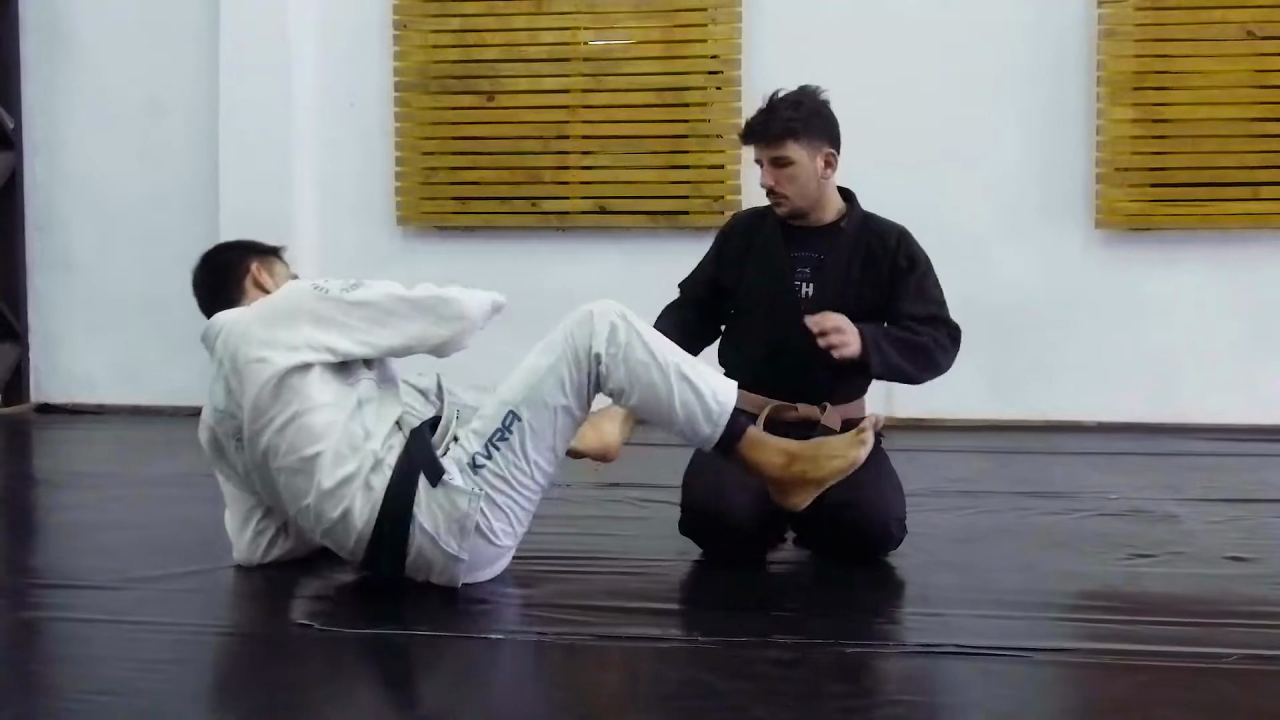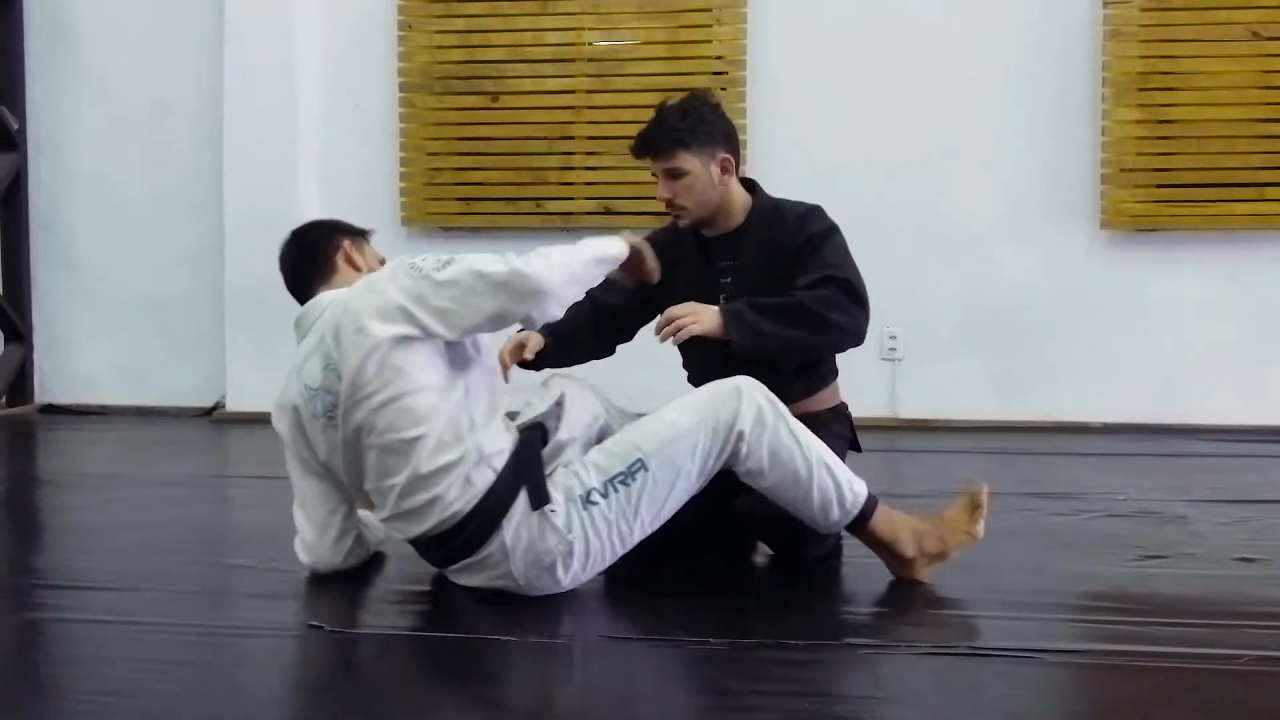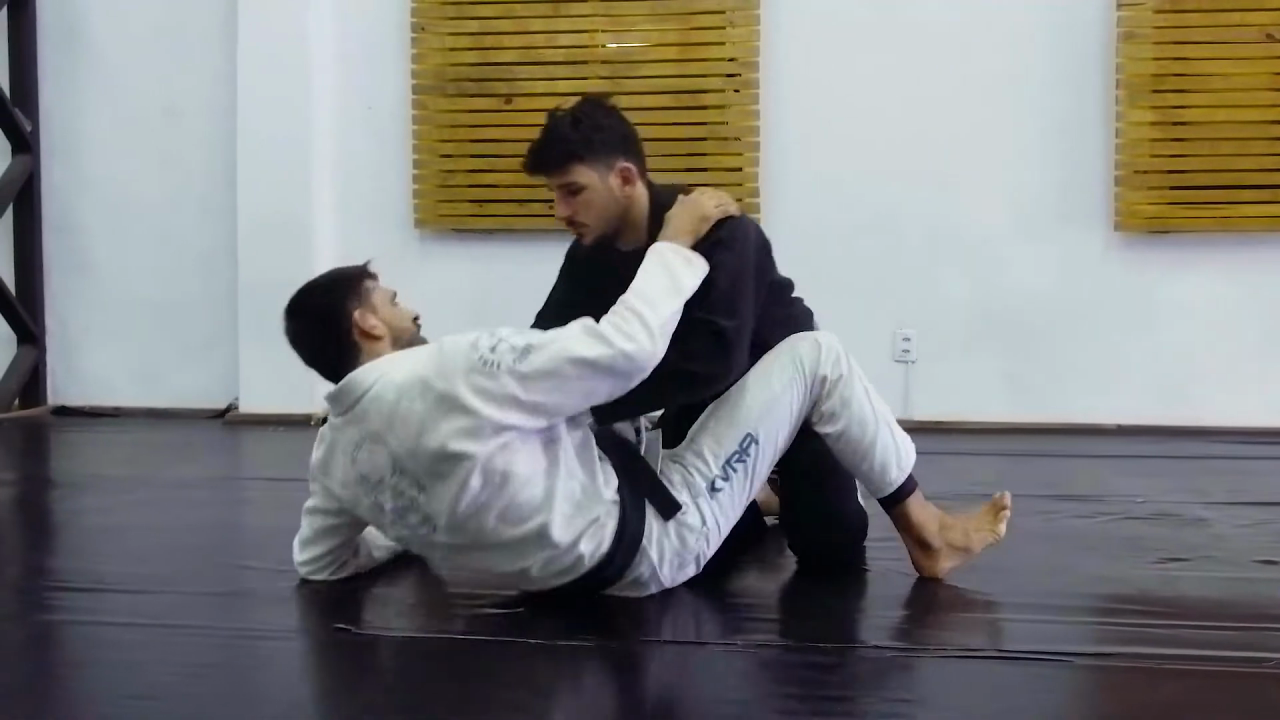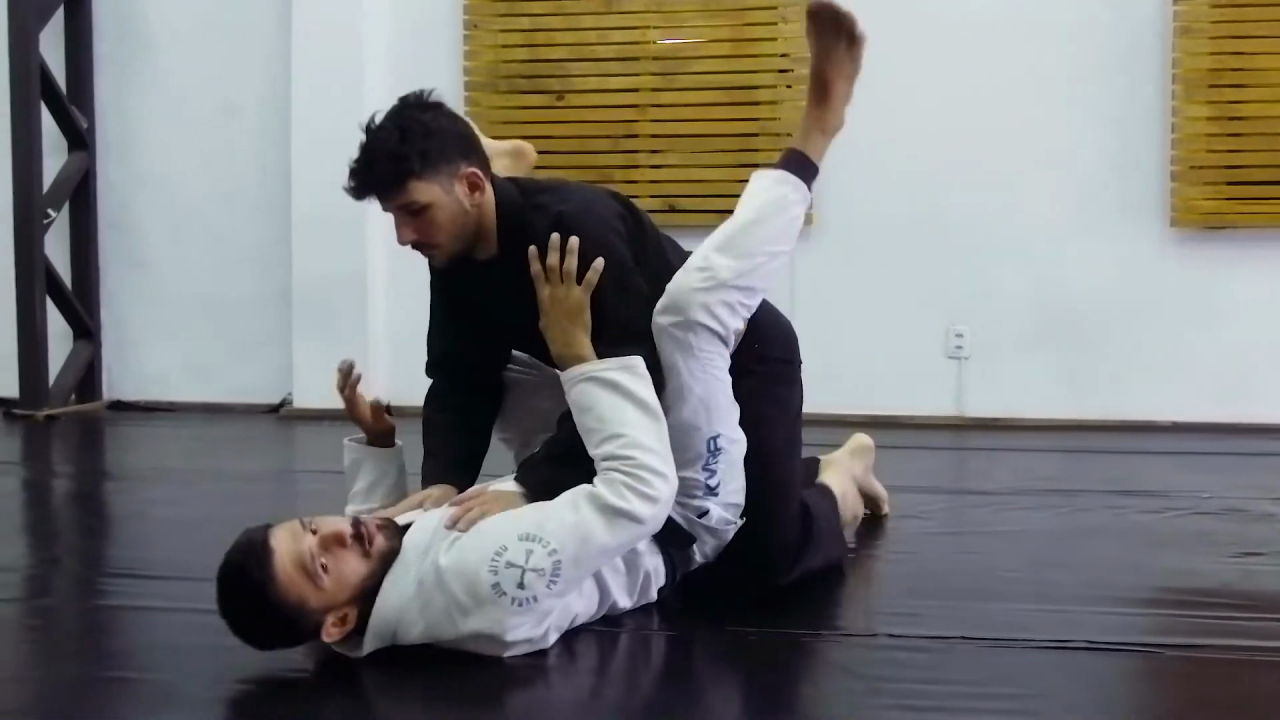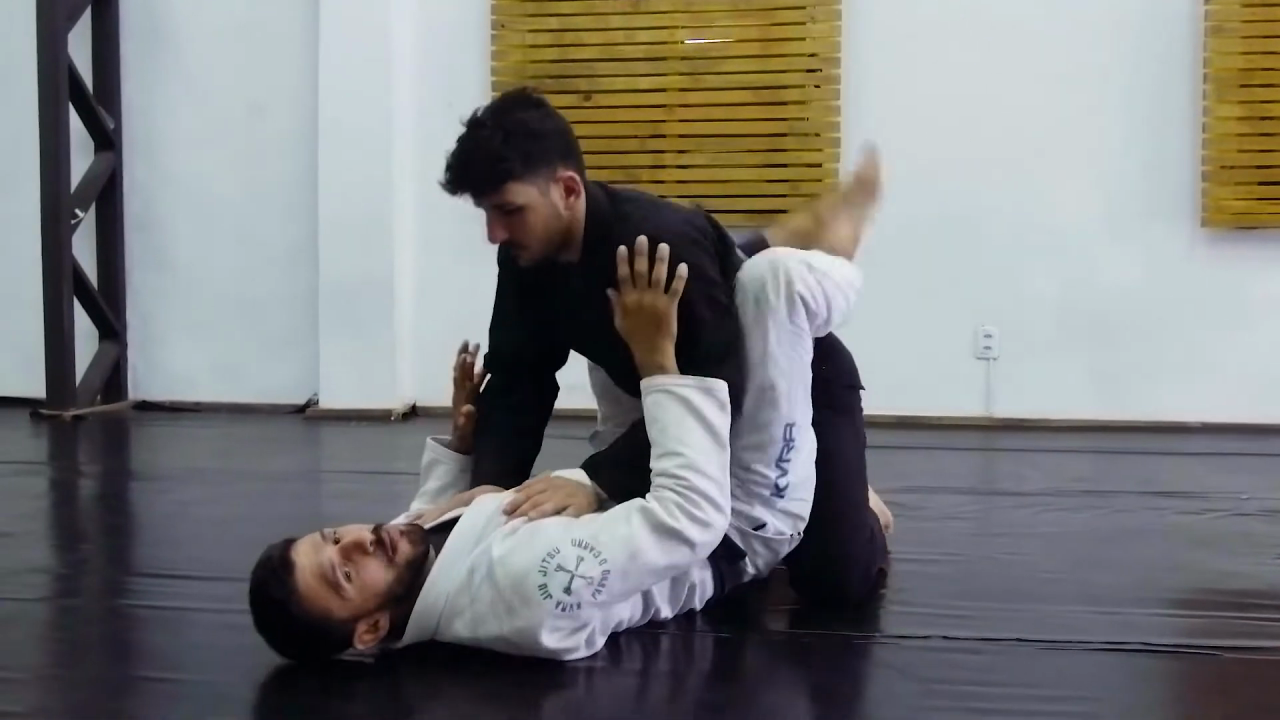
dt=0.7s
person 1, frame 1
left shoulder: (216, 419)
right shoulder: (282, 311)
left elbow: (258, 545)
right elbow: (449, 315)
right wrist: (486, 300)
left hip: (401, 545)
right hip: (452, 521)
left knee: (406, 395)
right knee: (599, 326)
left ankle: (566, 436)
right ankle: (777, 462)
person 1, frame 2
left shoulder: (295, 394)
right shoulder: (387, 291)
left elbow: (326, 553)
right elbow: (531, 284)
right wrist: (614, 247)
left hip: (467, 554)
right hip: (535, 539)
left knee: (578, 408)
right knee: (736, 405)
left ankle: (700, 495)
right ankle: (897, 537)
person 1, frame 3
left shoulder: (335, 455)
right shoulder: (448, 370)
left elbow: (319, 562)
right elbow: (626, 347)
right wrist: (677, 239)
left hip: (556, 576)
right hip: (654, 541)
right knee: (810, 354)
right ankle: (922, 528)
person 1, frame 4
left shoulder: (378, 602)
right shoulder: (475, 582)
right elbow: (640, 493)
left wrist: (373, 441)
right wrist: (576, 349)
right hip: (677, 526)
right knee: (692, 306)
right ankle: (813, 136)
person 1, frame 5
left shoulder: (405, 549)
right shoulder: (521, 588)
right elbow: (691, 519)
left wrist: (460, 434)
right wrist: (657, 358)
left hip: (628, 488)
right hip: (738, 526)
right knee: (770, 279)
right ankle: (831, 264)
person 2, frame 1
left shoulder: (886, 244)
right shoulder: (742, 234)
left elbow: (936, 341)
right elbow: (696, 310)
left wrist: (866, 343)
left hip: (836, 429)
right hip: (743, 421)
left knee: (874, 531)
right knee: (721, 521)
left ankle: (799, 508)
right ankle: (767, 510)
person 2, frame 2
left shoulder: (802, 229)
right shoulder: (667, 249)
left elbow: (846, 314)
right elbow: (600, 314)
left wrist: (729, 320)
right wrist: (543, 339)
left hip: (804, 424)
left knee: (799, 534)
left ankle: (760, 505)
right ankle: (741, 506)
person 2, frame 3
left shoulder: (717, 233)
right shoulder: (590, 253)
left elbow: (708, 359)
right hip: (703, 401)
left knee: (832, 548)
right ankle: (759, 496)
person 2, frame 4
left shoulder: (576, 226)
right shoulder: (456, 263)
right elbow: (464, 384)
left wrist: (528, 489)
right wrist: (441, 486)
left hip: (739, 353)
right hip: (673, 368)
left knee: (767, 554)
left ankle: (840, 490)
person 2, frame 5
left shoulder: (662, 242)
right shoulder: (526, 256)
right elbow: (517, 382)
left wrist: (594, 481)
right wrist: (491, 484)
left knee: (834, 581)
left ankle: (851, 509)
